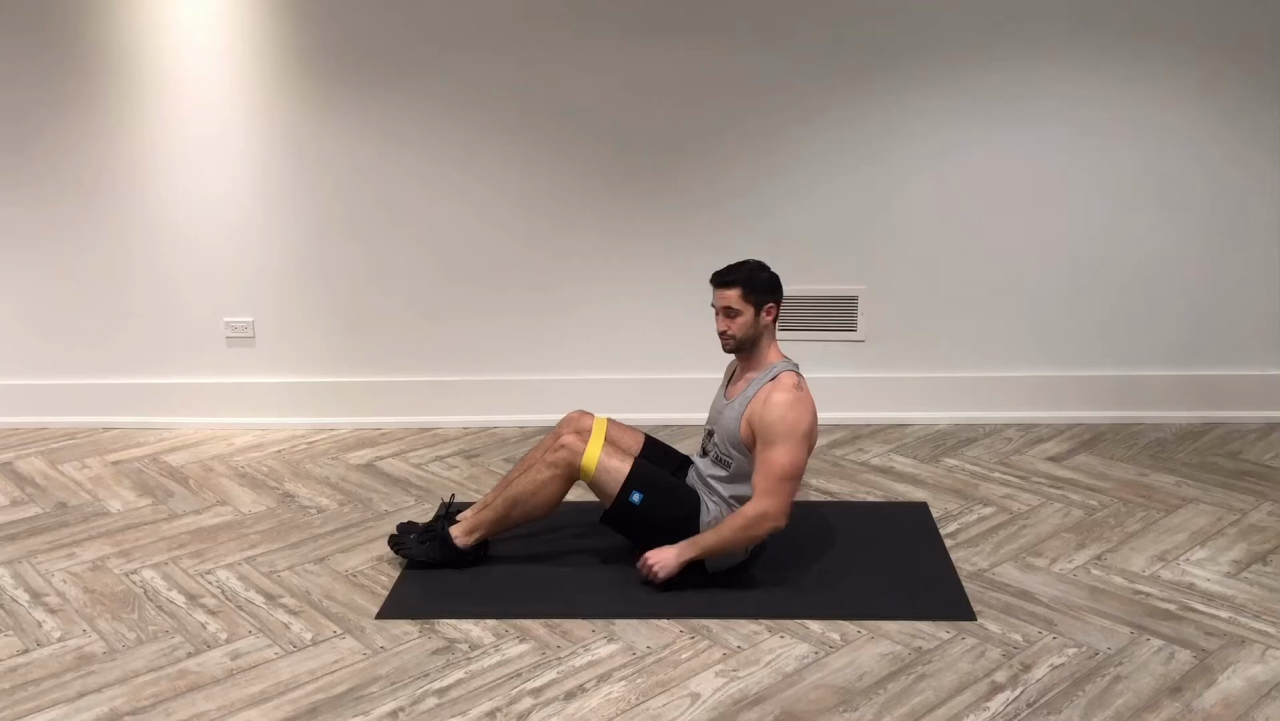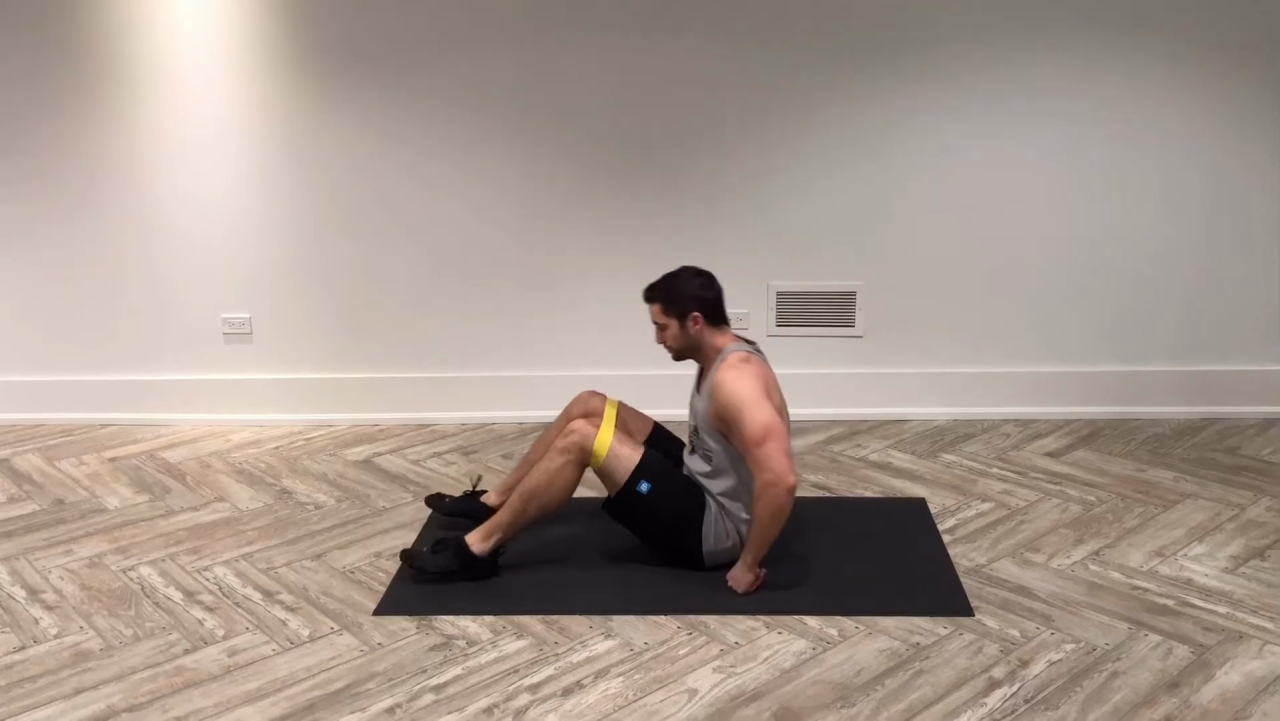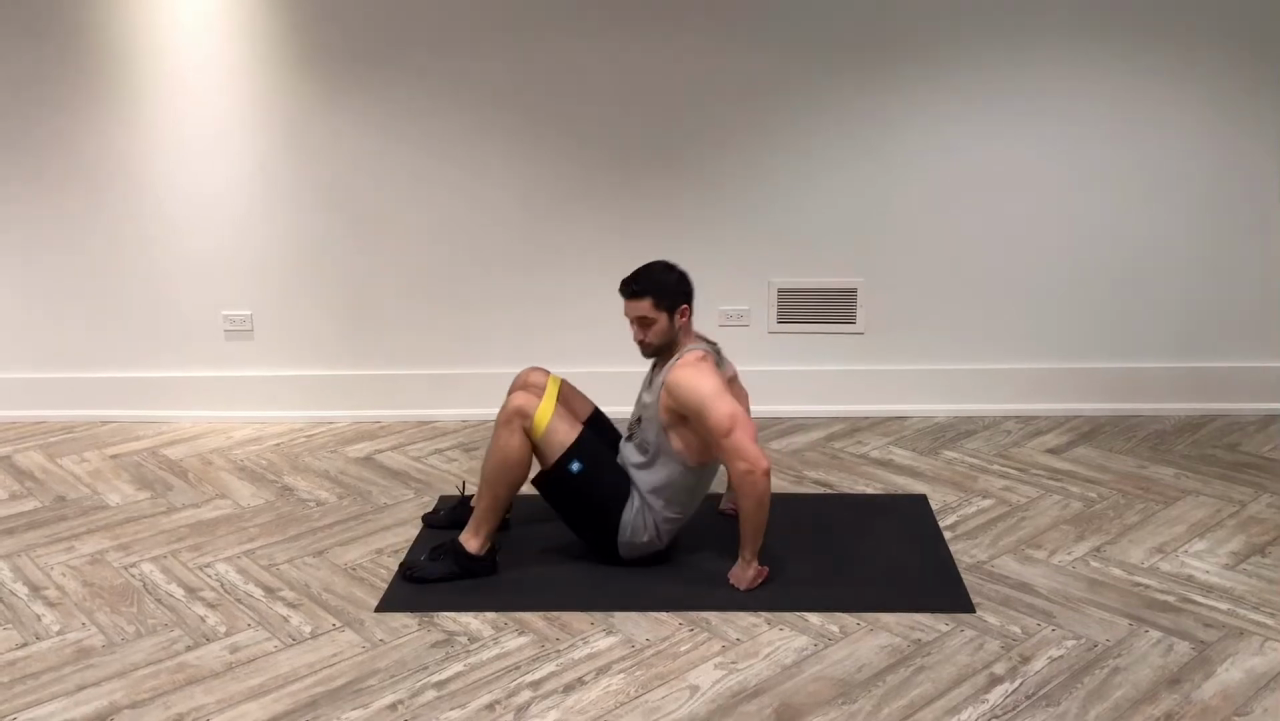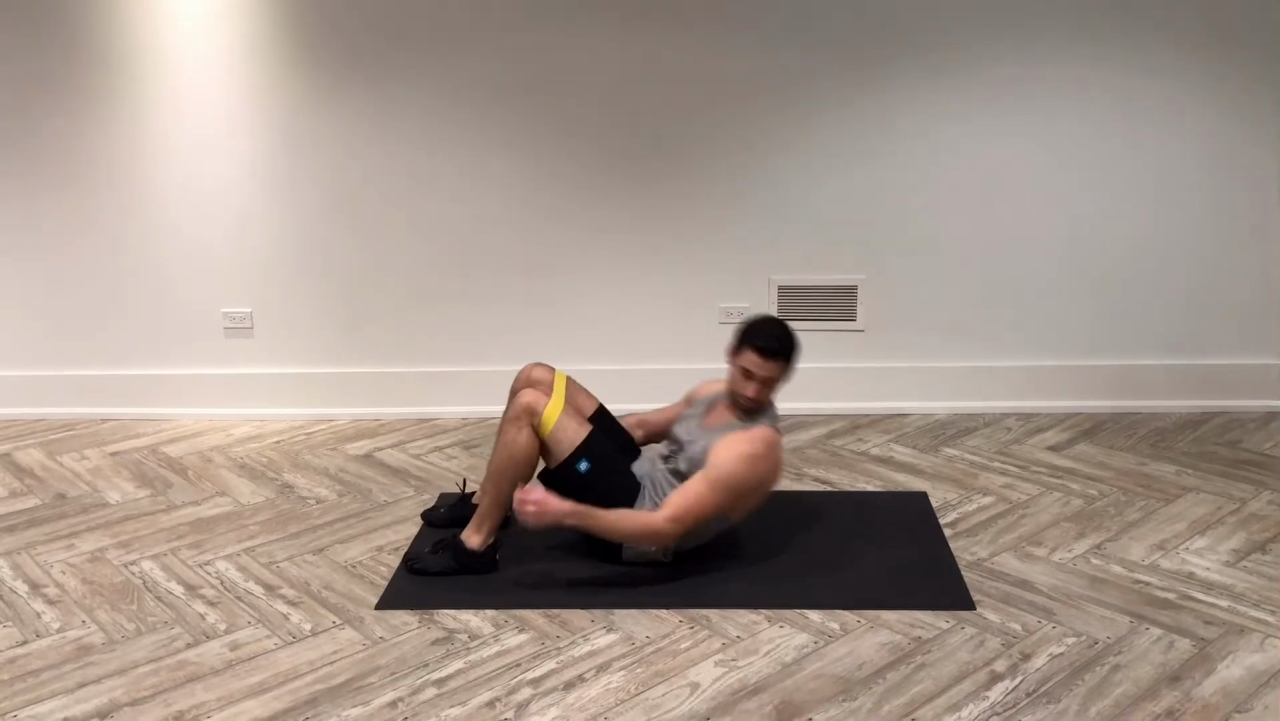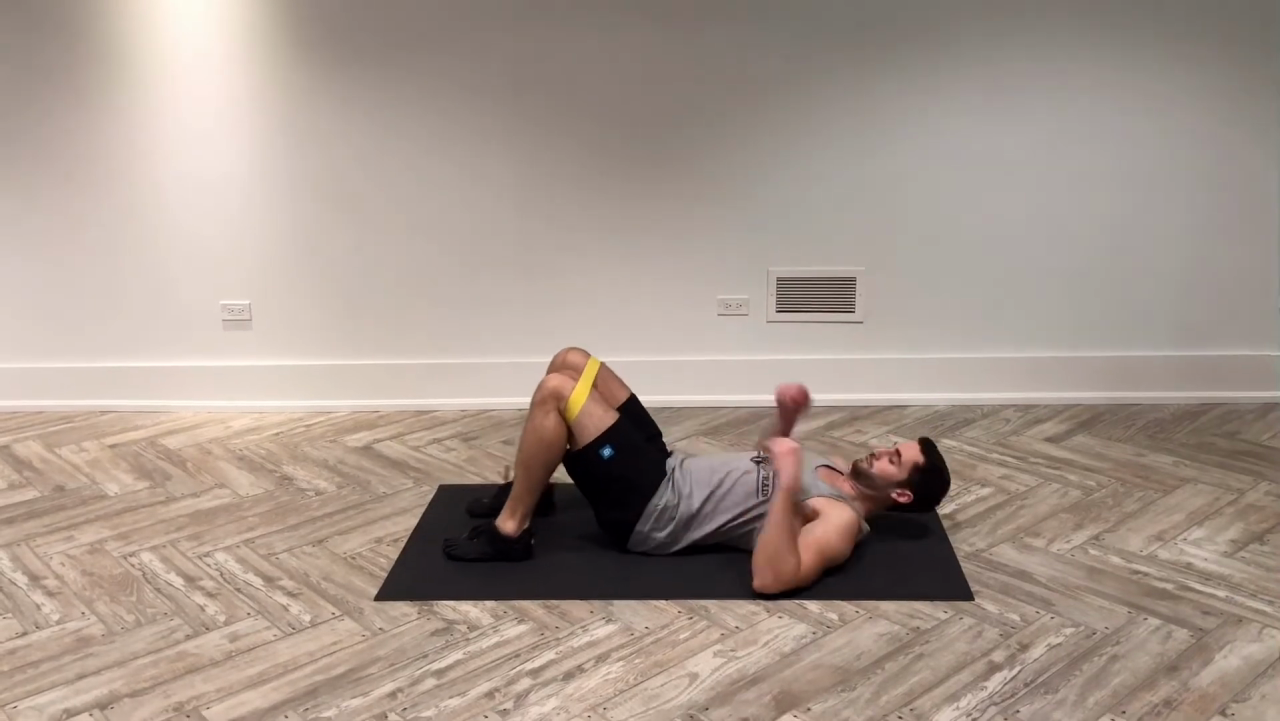
dt=0.5s
person 1, frame 1
left shoulder: (782, 398)
right shoulder: (742, 366)
left elbow: (769, 513)
left wrist: (679, 553)
left hip: (710, 525)
right hip: (698, 486)
left knee: (570, 450)
right knee: (577, 425)
left ankle: (461, 541)
right ankle: (469, 518)
person 1, frame 2
left shoulder: (734, 377)
right shoulder: (724, 355)
left elbow: (780, 480)
left wrist: (748, 564)
left hip: (713, 529)
right hip: (697, 483)
left knee: (579, 437)
right knee: (588, 405)
left ankle: (477, 549)
right ankle: (493, 501)
person 1, frame 3
left shoulder: (690, 376)
right shoulder: (700, 353)
left elbow: (754, 466)
right elbow: (740, 419)
left wrist: (747, 561)
right wrist: (738, 499)
left hip: (632, 524)
left knee: (521, 407)
right knee: (532, 381)
left ankle: (473, 549)
right ankle: (484, 505)
person 1, frame 4
left shoulder: (752, 450)
right shoulder: (718, 392)
left elbow: (659, 529)
right elbow: (649, 425)
left wrist: (566, 511)
right wrist: (590, 432)
left hip: (639, 516)
left knee: (530, 404)
right knee: (536, 377)
left ankle: (475, 546)
right ankle: (484, 505)
person 1, frame 5
left shoulder: (841, 521)
right shoulder: (833, 470)
left elbow: (770, 580)
left wrist: (789, 483)
right wrist: (786, 415)
left hip: (648, 513)
right hip: (666, 471)
left knee: (555, 391)
right knee: (572, 361)
left ankle: (510, 531)
right ankle: (531, 491)
